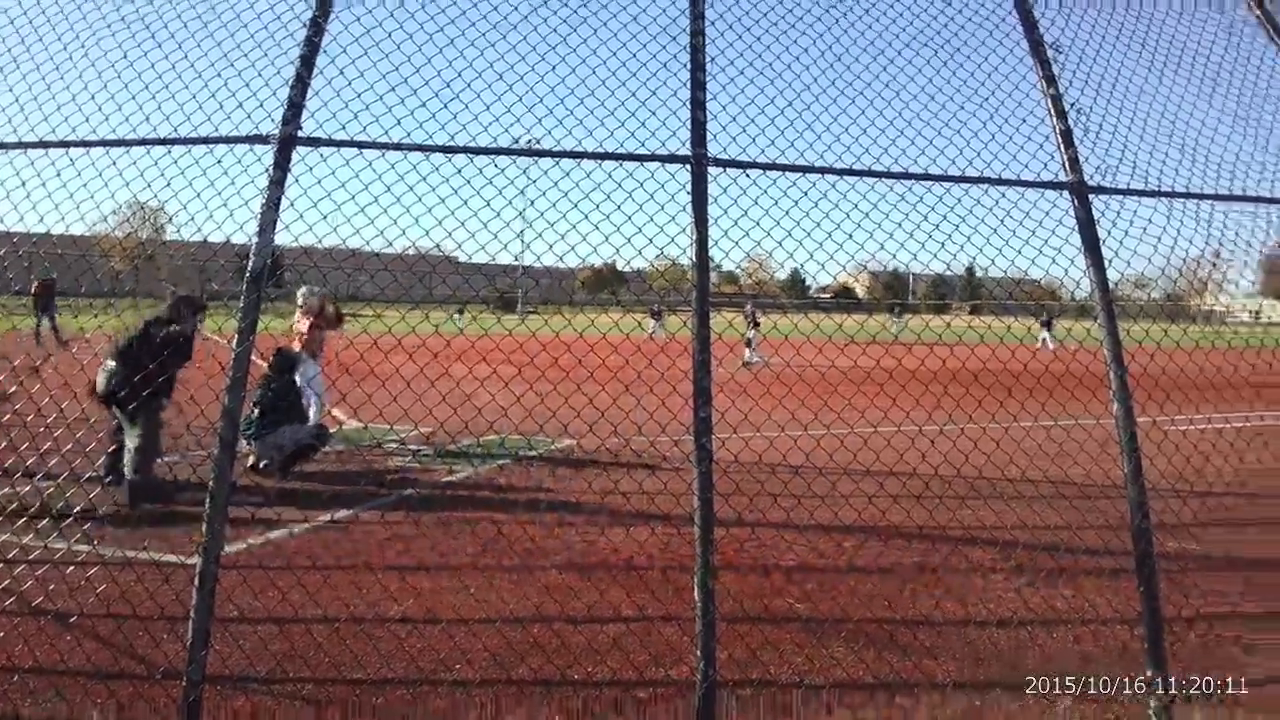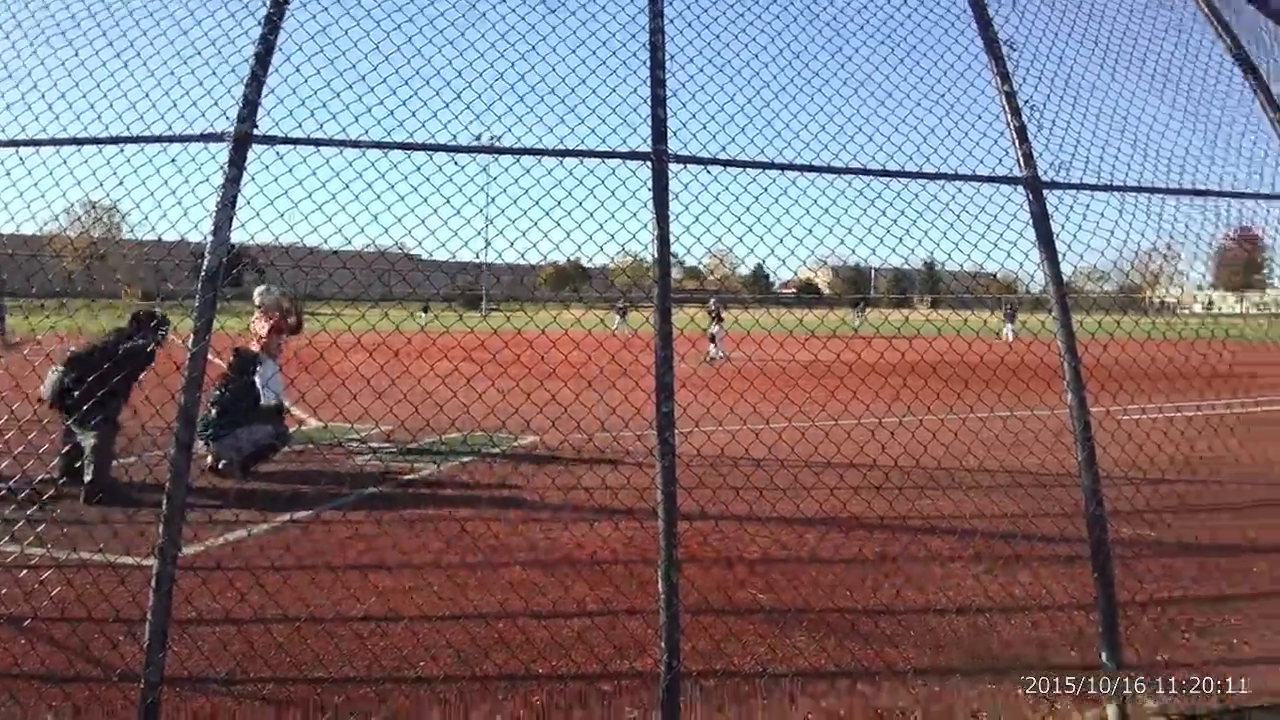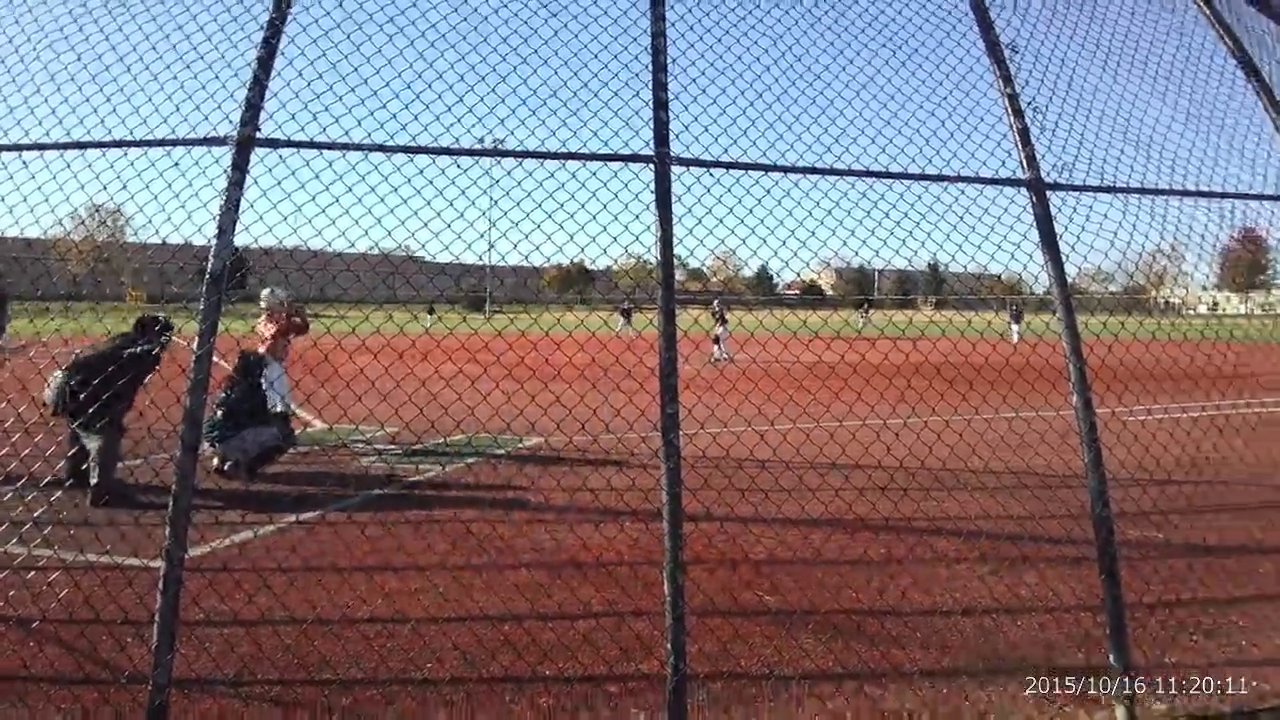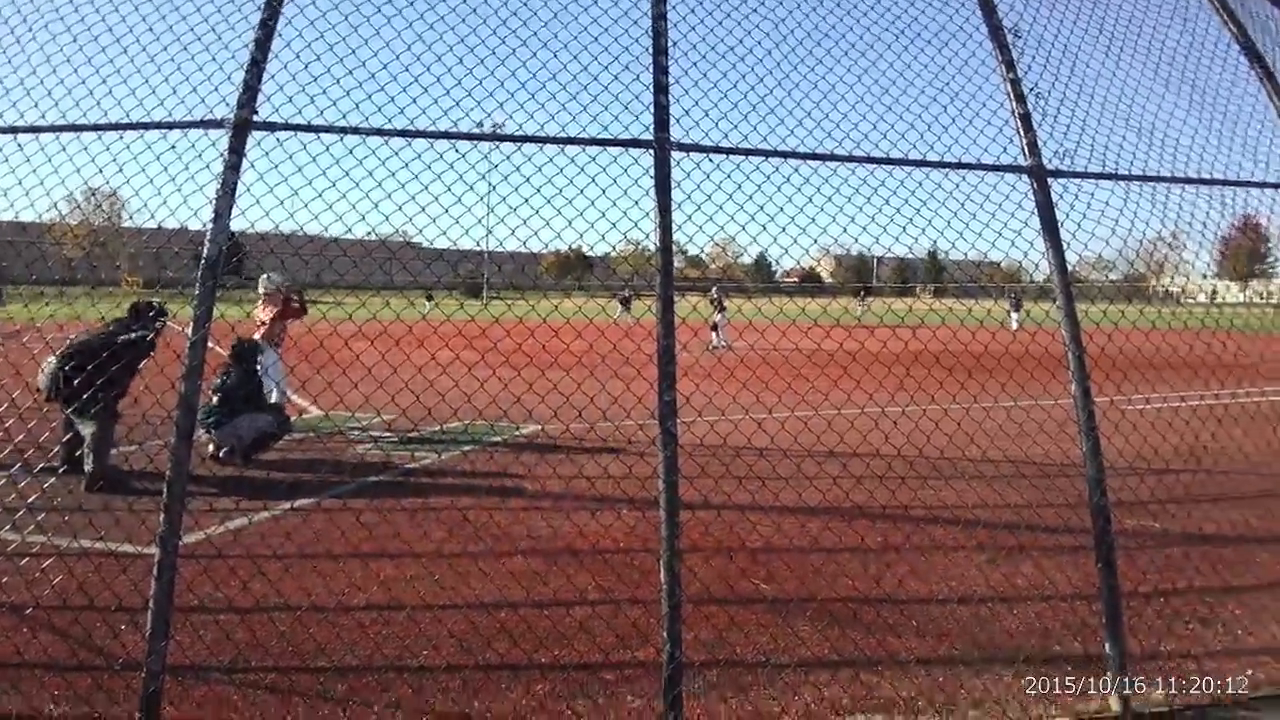
dt=0.3s
person 1, frame 1
left shoulder: (158, 325)
right shoulder: (180, 335)
right elbow: (165, 372)
right wrist: (159, 399)
left hip: (113, 377)
right hip: (123, 381)
left knee: (125, 426)
right knee: (143, 432)
left ankle: (113, 471)
right ankle: (134, 486)
person 1, frame 2
left shoulder: (120, 336)
right shoulder: (142, 348)
left hip: (62, 382)
right hip: (71, 387)
left knee: (79, 427)
right knee: (100, 433)
left ankle: (68, 472)
right ankle: (95, 488)
person 1, frame 3
left shoulder: (124, 342)
right shoulder: (145, 354)
left hip: (62, 386)
right hip: (73, 391)
left knee: (84, 429)
right knee: (105, 436)
left ankle: (74, 474)
right ankle: (102, 491)
person 1, frame 4
left shoulder: (118, 327)
right shoulder: (141, 340)
left hip: (55, 371)
right hip: (67, 377)
left knee: (78, 415)
right knee: (99, 422)
left ankle: (68, 460)
right ankle: (96, 476)
